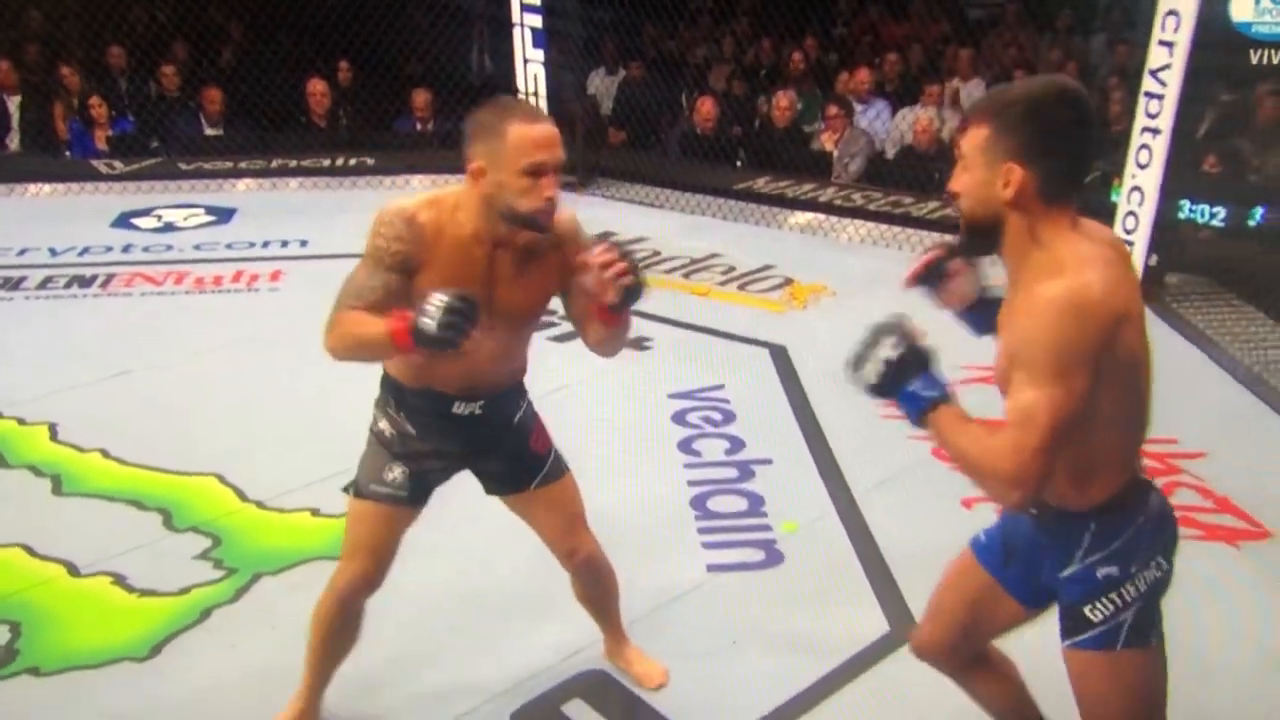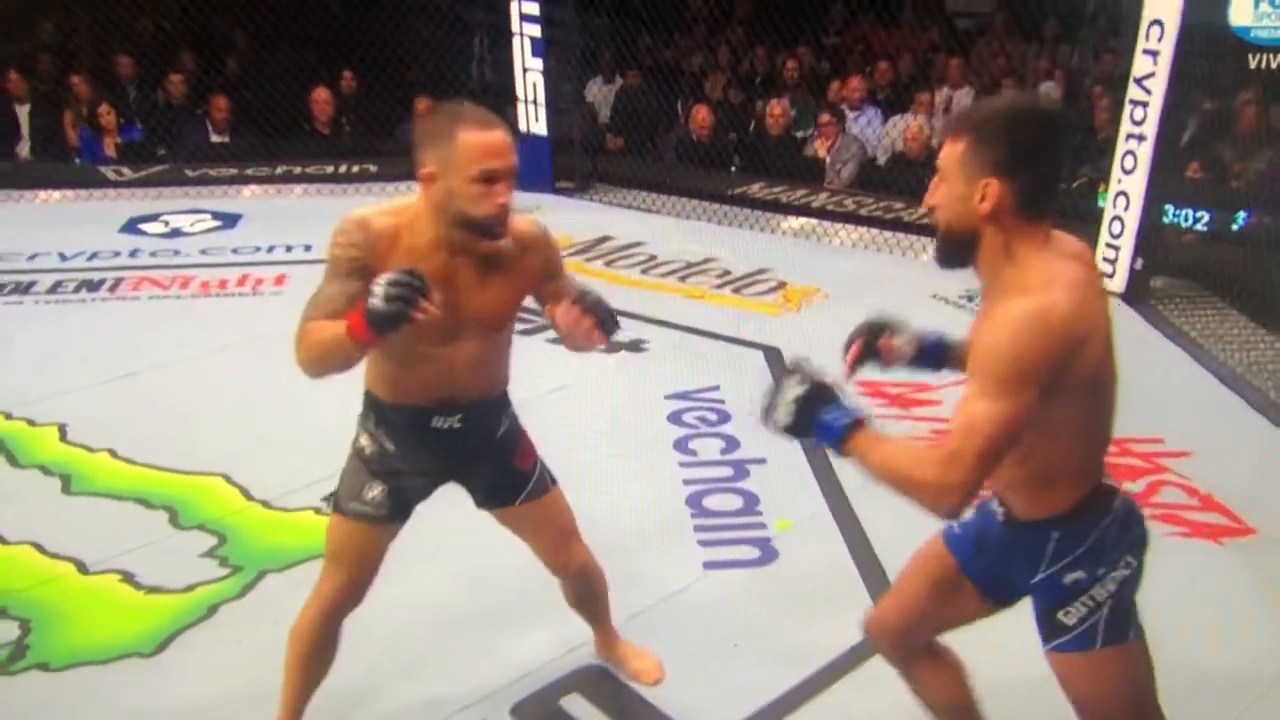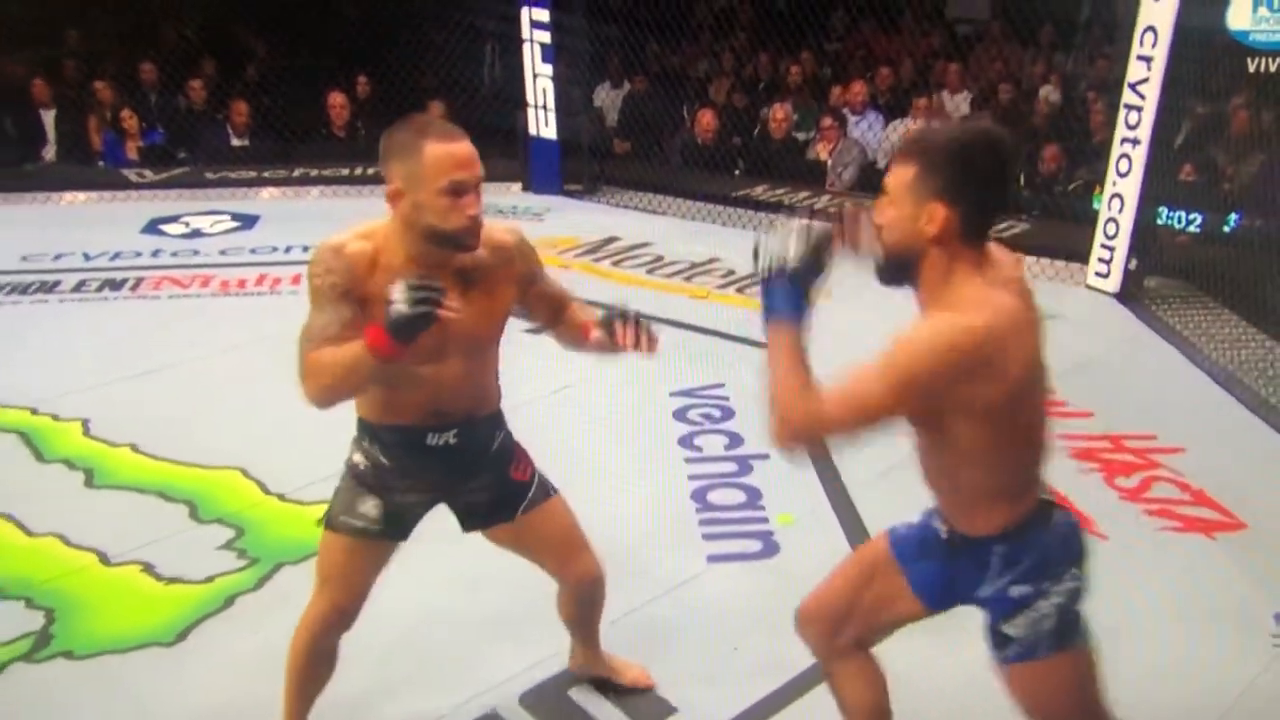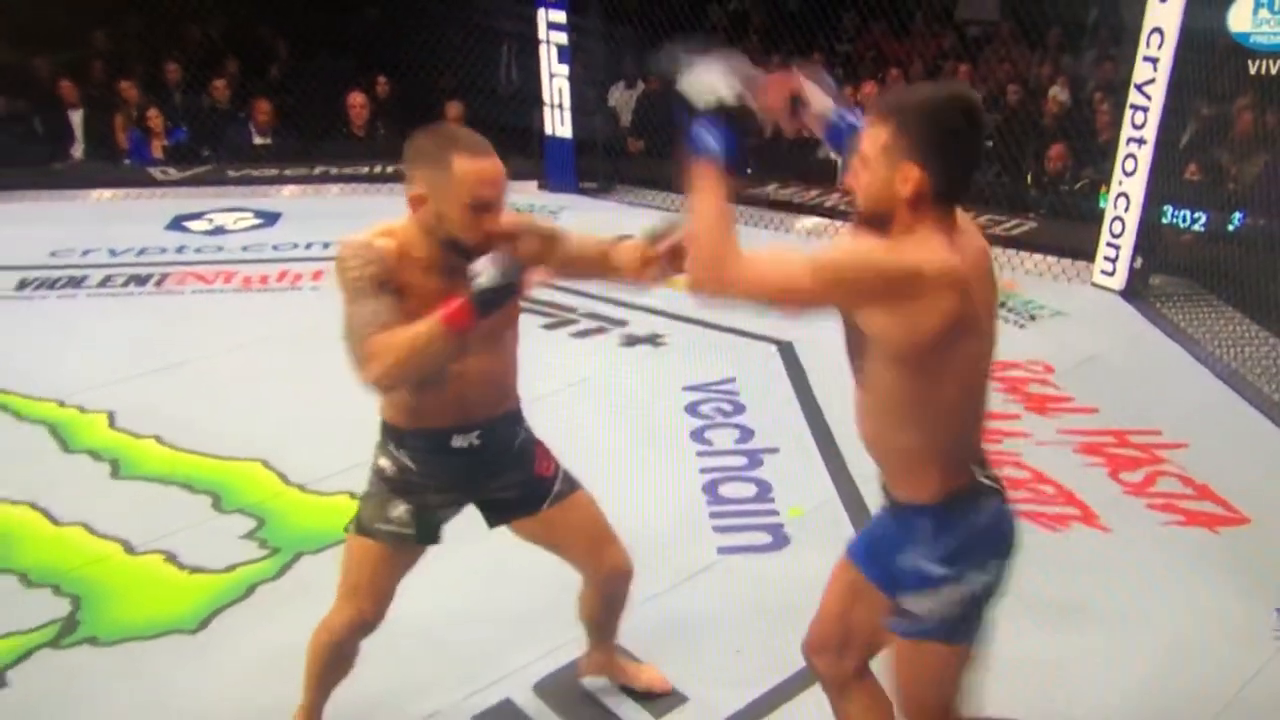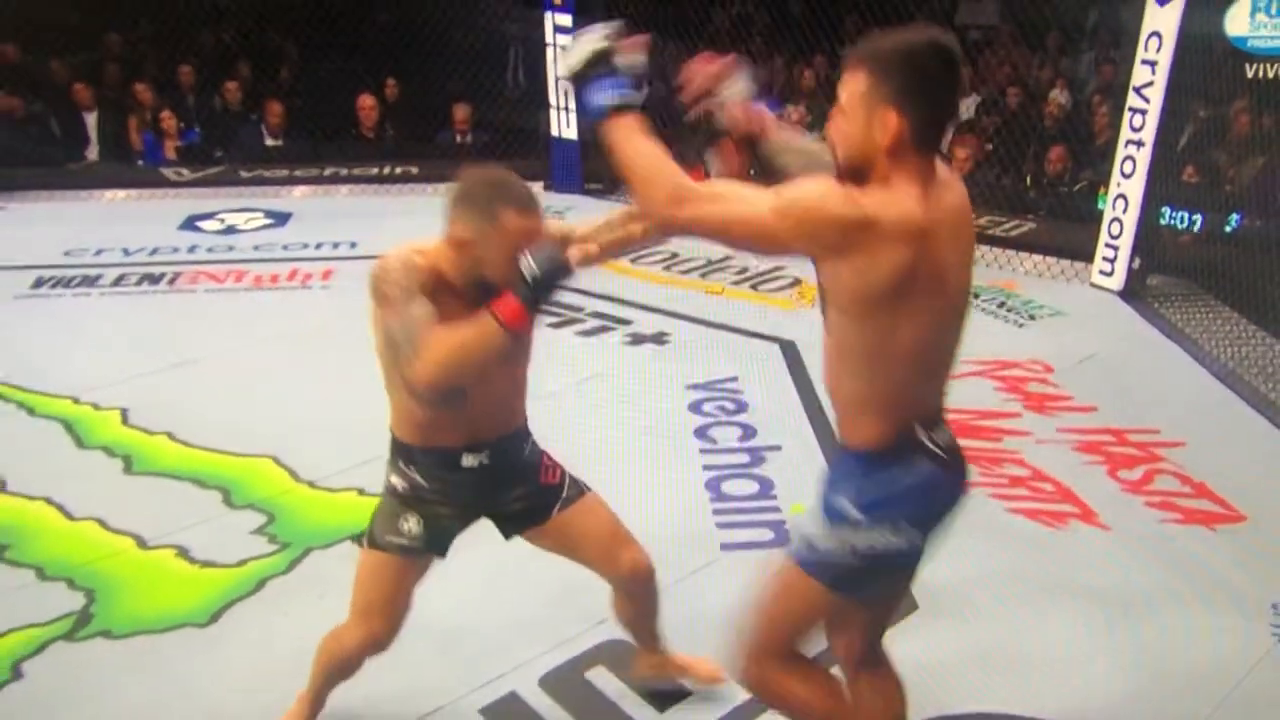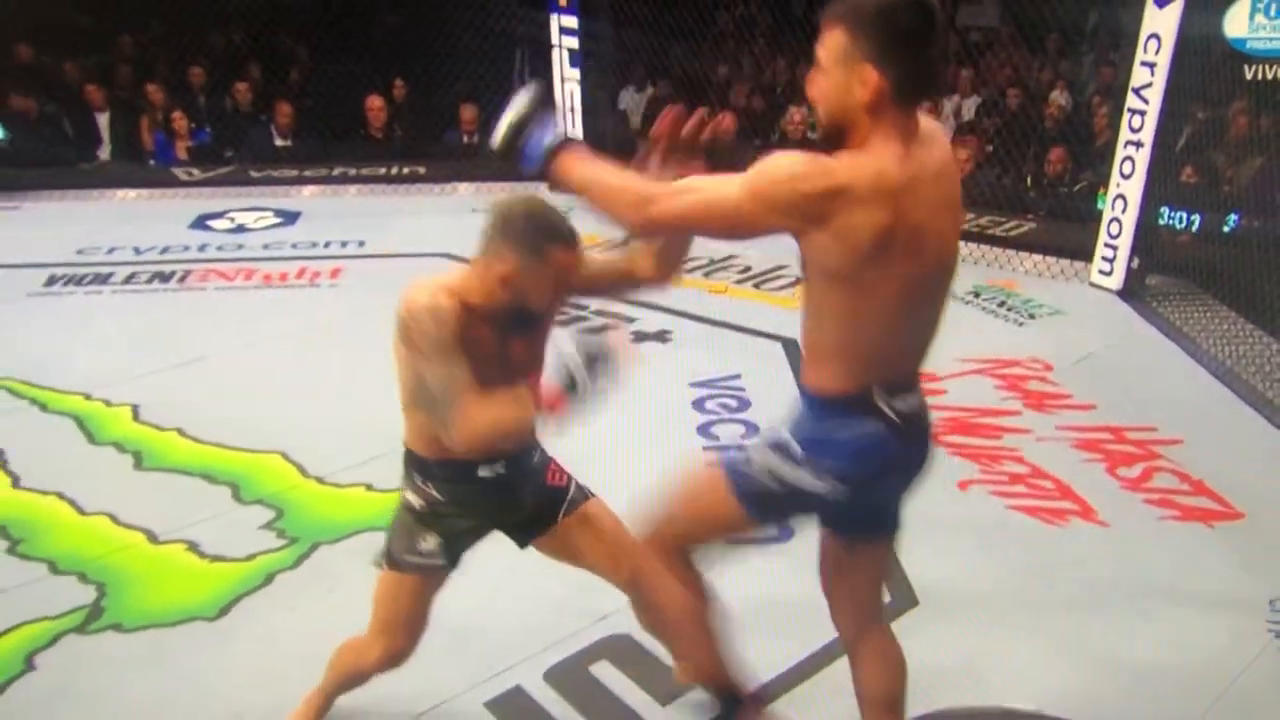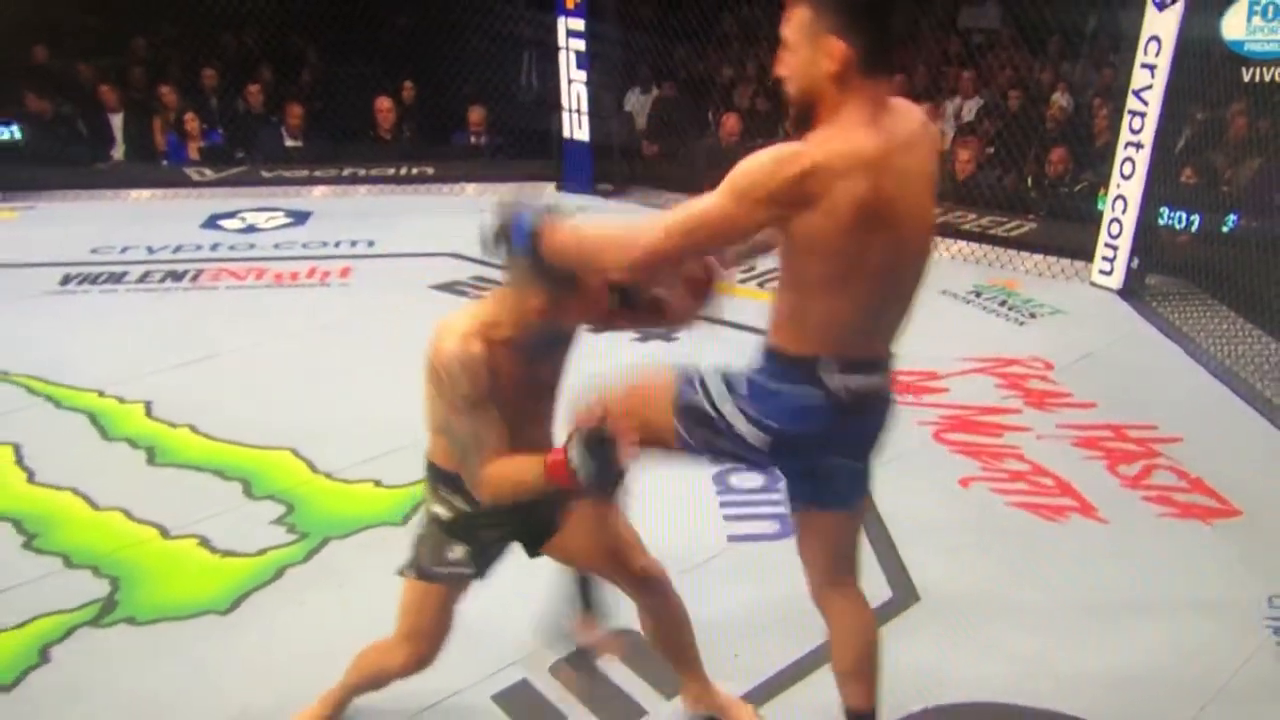
dt=0.3s
person 1, frame 1
left shoulder: (1067, 291)
right shoulder: (1077, 244)
left elbow: (1015, 478)
left wrist: (919, 392)
right wrist: (983, 306)
left hip: (1105, 541)
right hip: (1043, 520)
right knee: (940, 641)
person 1, frame 2
left shoulder: (1035, 307)
right shoulder: (1051, 255)
left elbow: (947, 486)
left wrist: (835, 422)
right wrist: (929, 351)
left hip: (1074, 545)
right hip: (1008, 520)
right knee: (894, 630)
person 1, frame 3
left shoulder: (957, 334)
right shoulder: (989, 270)
left elbow: (796, 425)
left wrist: (785, 305)
right wrist: (875, 241)
left hip: (1020, 559)
right hip: (952, 530)
right knee: (825, 626)
person 1, frame 4
left shoulder: (889, 270)
right shoulder: (956, 235)
left elbow: (714, 271)
right elbow: (894, 168)
left wrist: (709, 140)
right wrist: (830, 117)
left hip: (947, 536)
right hip: (911, 514)
right knee: (831, 657)
person 1, frame 5
left shoulder: (856, 219)
right shoulder: (938, 189)
left elbow: (676, 203)
right elbow: (836, 171)
left wrist: (612, 97)
left hip: (884, 482)
right hip: (918, 464)
left knee: (767, 658)
right knee: (854, 646)
person 1, frame 6
left shoulder: (831, 185)
right shoulder: (929, 145)
left elbow: (646, 209)
left wrist: (548, 145)
right wrist: (698, 178)
left hip: (838, 435)
right hip: (897, 428)
left knee: (658, 542)
right knee: (858, 614)
person 1, frame 7
left shoulder: (803, 166)
right shoulder: (914, 130)
left elbow: (636, 252)
left wrist: (534, 232)
right wrist: (709, 250)
left hip: (786, 396)
right hip: (860, 397)
left knee: (600, 420)
right knee: (835, 581)
person 2, frame 1
left shoulder: (561, 236)
right shoulder: (411, 227)
left elbow: (603, 346)
right elbow: (340, 337)
left wrist: (613, 307)
right wrist: (411, 329)
left hip: (504, 412)
right hip: (414, 416)
left knee: (580, 551)
right knee: (355, 580)
left ankle: (617, 644)
person 2, frame 2
left shoulder: (526, 242)
right shoulder: (370, 237)
left elbow: (570, 326)
right elbow: (310, 355)
left wrist: (587, 326)
right wrist: (368, 322)
left hip: (487, 424)
right hip: (396, 433)
left knee: (571, 559)
right knee: (336, 593)
left ankle: (609, 641)
person 2, frame 3
left shoulder: (502, 251)
right shoulder: (345, 262)
left elbow: (561, 314)
right elbow: (318, 386)
left wrist: (603, 328)
right wrist: (388, 335)
left hip: (484, 443)
right hip: (390, 454)
left knee: (583, 573)
right knee: (331, 610)
left ankle: (587, 655)
person 2, frame 4
left shoulder: (513, 240)
right shoulder: (372, 258)
left elbow: (602, 258)
right elbow: (382, 370)
left wrist: (651, 253)
right wrist: (467, 307)
left hip: (505, 442)
right hip: (416, 457)
left knee: (612, 566)
right knee: (355, 615)
left ankle: (602, 656)
person 2, frame 5
left shoulder: (522, 252)
right shoulder: (402, 274)
left elbow: (635, 230)
right elbow: (431, 370)
right wrist: (520, 303)
left hip: (515, 457)
right hip: (428, 474)
left knee: (633, 568)
right knee: (367, 633)
left ankle: (654, 659)
person 2, frame 6
left shoulder: (541, 280)
right shoulder: (431, 311)
left elbow: (653, 267)
right elbow: (464, 430)
right wrist: (556, 394)
left hip: (523, 468)
right hip: (443, 486)
left knee: (641, 570)
right knee: (387, 647)
left ankle: (698, 666)
person 2, frame 7
left shoulder: (559, 309)
right shoulder: (462, 351)
left elbow: (674, 311)
right elbow: (488, 479)
left wrist: (696, 270)
right wrist: (569, 464)
left hip: (543, 478)
right hip: (467, 497)
left knee: (647, 578)
right knee: (411, 652)
